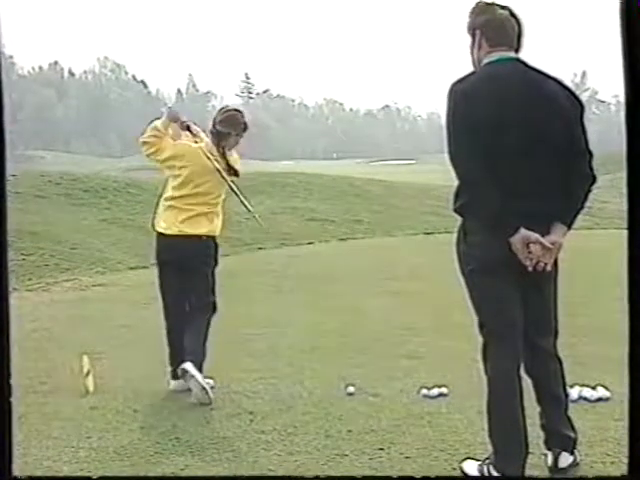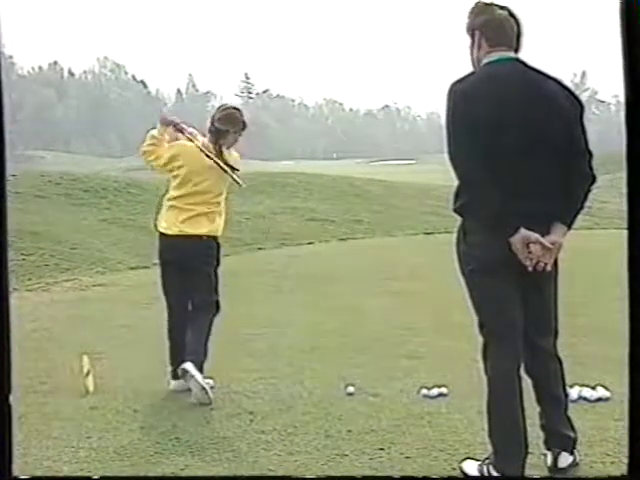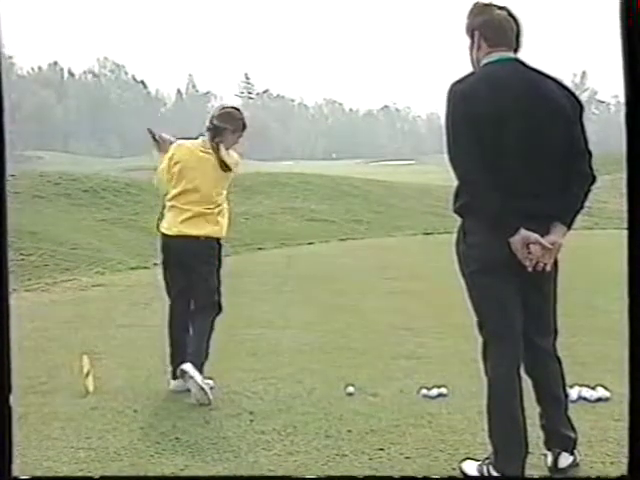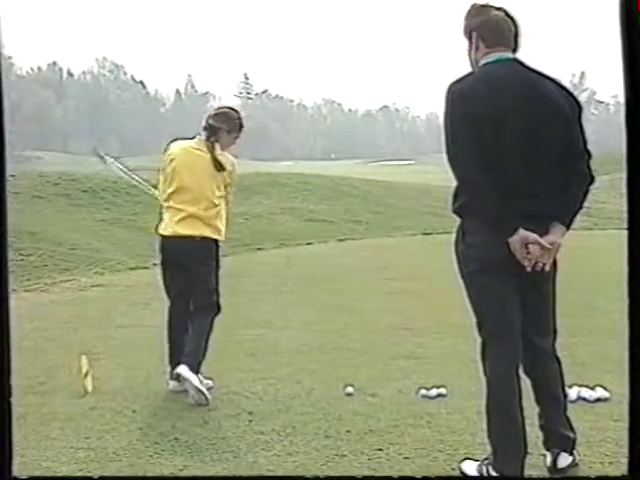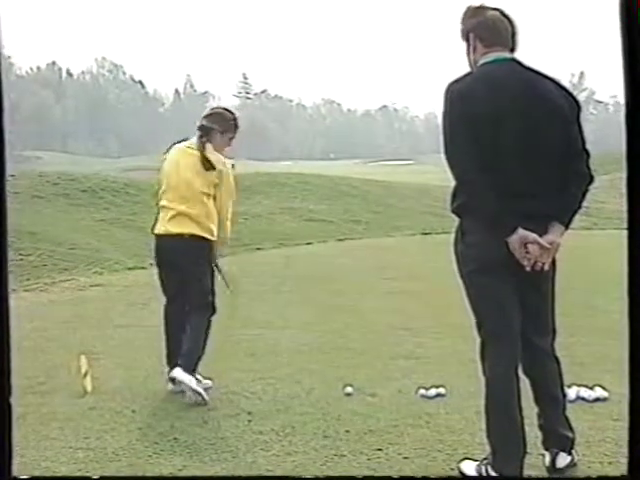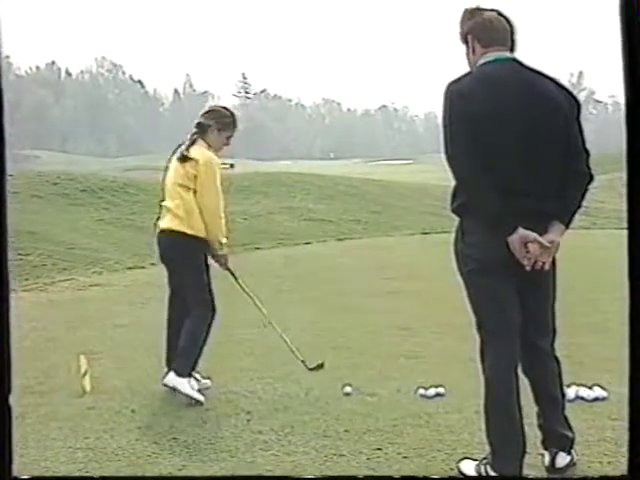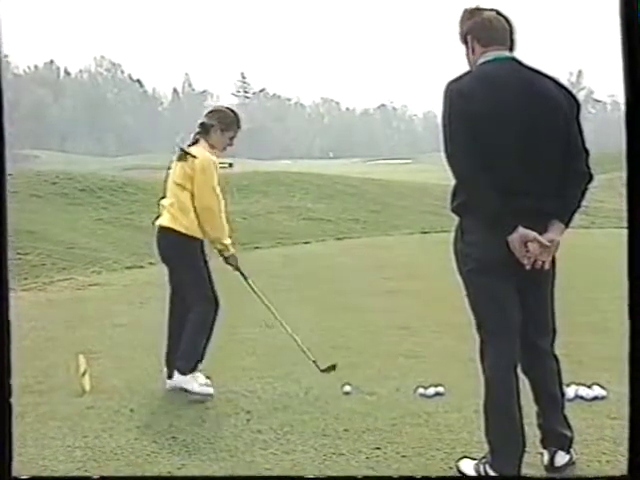
dt=0.2s
person 1, frame 1
left shoulder: (468, 91)
right shoulder: (558, 93)
left elbow: (470, 172)
right elbow: (582, 170)
left wrist: (511, 231)
right wrist: (557, 228)
left hip: (488, 237)
right hip: (543, 236)
left knee: (502, 349)
right knee: (542, 343)
person 1, frame 2
left shoulder: (467, 91)
right shoulder: (558, 93)
left elbow: (470, 173)
right elbow: (582, 170)
left wrist: (510, 231)
right wrist: (557, 228)
left hip: (488, 237)
right hip: (542, 236)
left knee: (503, 348)
right knee: (542, 343)
person 1, frame 3
left shoulder: (467, 92)
right shoulder: (557, 93)
left elbow: (470, 173)
right elbow: (581, 170)
left wrist: (510, 231)
right wrist: (556, 228)
left hip: (488, 236)
right hip: (542, 236)
left knee: (502, 348)
right knee: (541, 343)
person 1, frame 4
left shoulder: (465, 92)
right shoulder: (556, 93)
left elbow: (469, 173)
right elbow: (580, 170)
left wrist: (510, 231)
right wrist: (556, 227)
left hip: (486, 237)
right hip: (541, 236)
left knee: (501, 348)
right knee: (540, 343)
person 1, frame 5
left shoulder: (464, 92)
right shoulder: (555, 92)
left elbow: (467, 173)
right elbow: (580, 170)
left wrist: (508, 231)
right wrist: (554, 228)
left hip: (486, 235)
right hip: (541, 235)
left knee: (501, 348)
right knee: (540, 342)
person 1, frame 6
left shoulder: (464, 91)
right shoulder: (555, 92)
left elbow: (467, 172)
right elbow: (579, 168)
left wrist: (509, 229)
right wrist: (555, 227)
left hip: (486, 235)
right hip: (541, 234)
left knee: (500, 347)
right knee: (539, 342)
person 1, frame 7
left shoulder: (463, 91)
right shoulder: (554, 91)
left elbow: (468, 171)
right elbow: (579, 168)
left wrist: (508, 229)
right wrist: (555, 226)
left hip: (486, 234)
right hip: (540, 234)
left knee: (500, 346)
right knee: (539, 341)
person 2, frame 1
left shoulder: (184, 152)
right shoulder: (231, 164)
left elbow: (149, 144)
left wrist: (167, 121)
right wrist: (187, 128)
left hip: (168, 240)
right hip: (200, 243)
left knee: (174, 308)
right knee: (201, 307)
left ankle: (178, 372)
right ankle: (192, 364)
person 2, frame 2
left shoulder: (181, 150)
right shoulder: (231, 161)
left elbow: (151, 155)
left wrist: (165, 131)
right wrist: (180, 131)
left hip: (170, 239)
right hip: (202, 242)
left knee: (176, 306)
right knee: (204, 306)
left ankle: (179, 372)
right ankle: (193, 364)
person 2, frame 3
left shoulder: (179, 151)
right shoulder: (231, 162)
left elbow: (166, 181)
left hip: (172, 239)
right hip: (204, 242)
left knee: (179, 305)
right knee: (206, 308)
left ankle: (179, 372)
right ankle: (193, 365)
person 2, frame 4
left shoulder: (176, 151)
right shoulder: (227, 165)
left elbow: (164, 192)
left hip: (170, 239)
right hip: (202, 243)
left knee: (179, 306)
right knee: (205, 309)
left ankle: (178, 371)
right ankle: (189, 367)
person 2, frame 5
left shoulder: (175, 153)
right shoulder: (219, 164)
left elbow: (166, 194)
right elbow: (222, 211)
right wrist: (216, 244)
left hip: (165, 238)
right hip: (194, 242)
left knee: (175, 306)
right knee: (201, 309)
left ankle: (177, 369)
right ankle: (184, 369)
person 2, frame 6
left shoulder: (184, 154)
right shoulder: (206, 159)
right elbow: (211, 209)
left wrist: (212, 244)
right wrist: (219, 246)
left hip: (170, 235)
right hip: (187, 240)
left knee: (181, 303)
right knee: (202, 307)
left ankle: (176, 370)
right ankle: (180, 373)
person 2, frame 7
left shoulder: (190, 154)
right shoulder: (203, 160)
right elbow: (209, 209)
left wrist: (221, 241)
right wrist: (225, 247)
left hip: (171, 234)
right hip: (182, 238)
left knee: (182, 302)
right knee: (205, 302)
left ankle: (176, 371)
right ankle: (185, 372)
